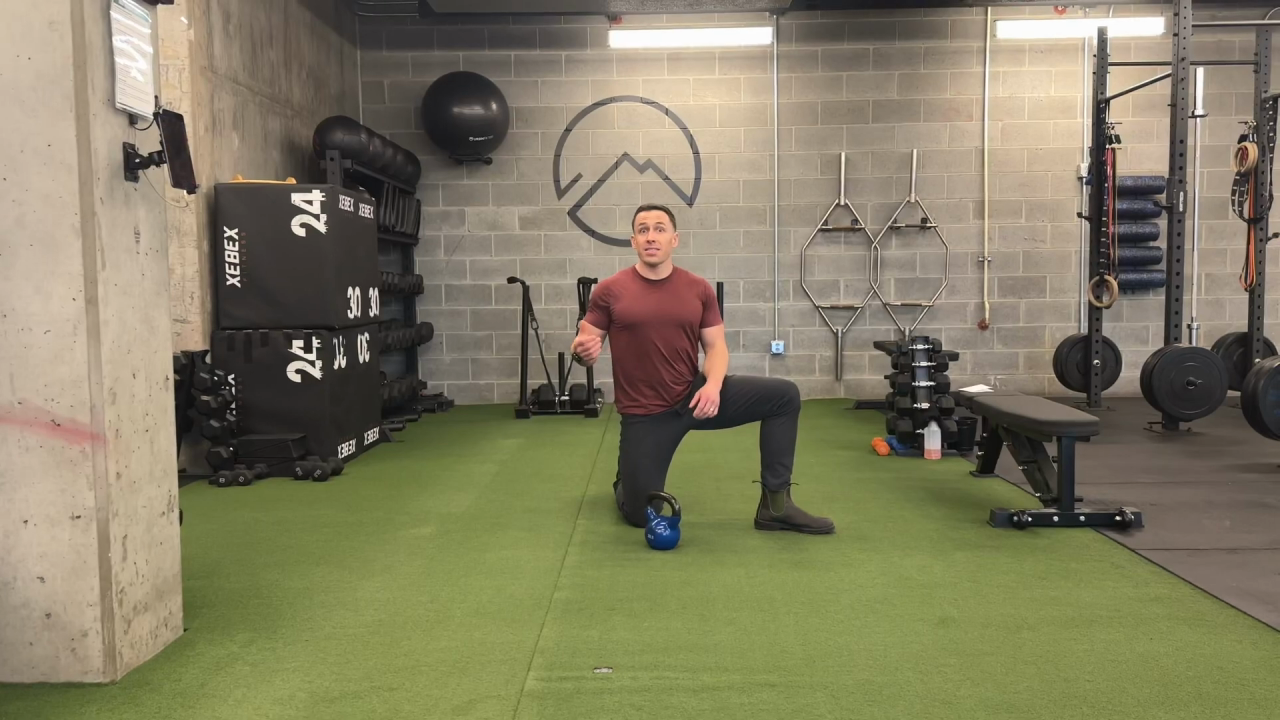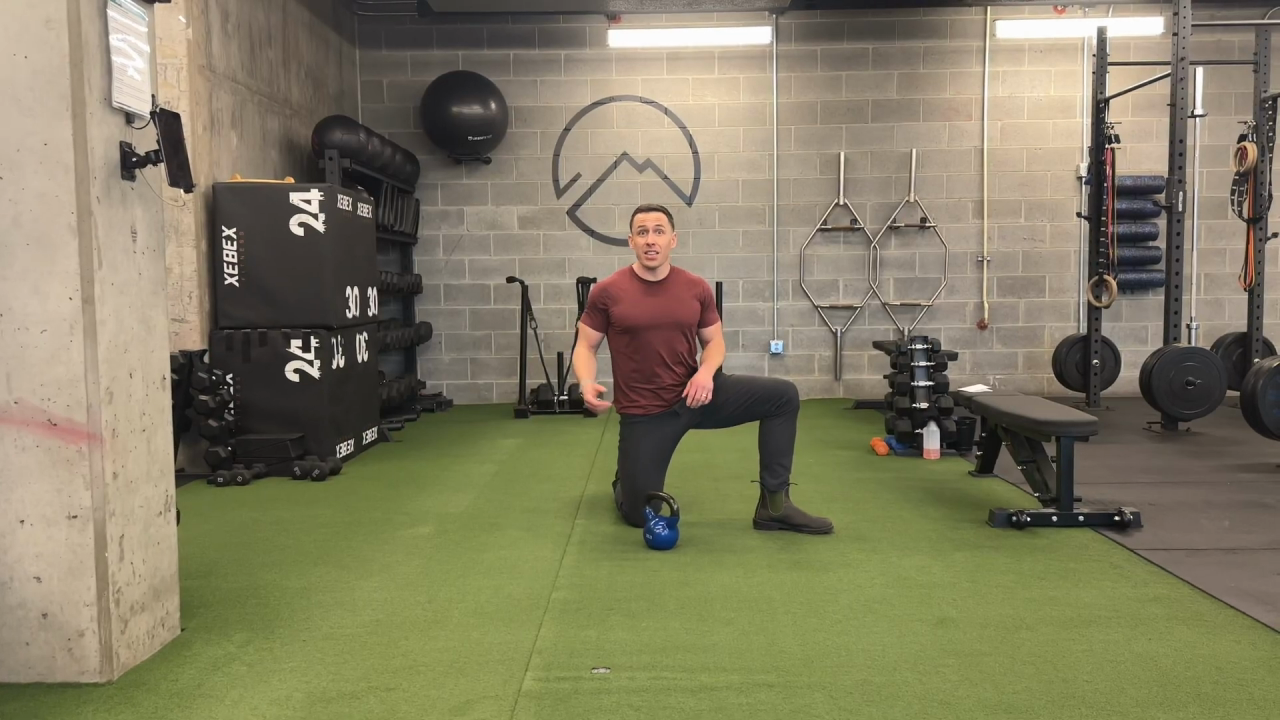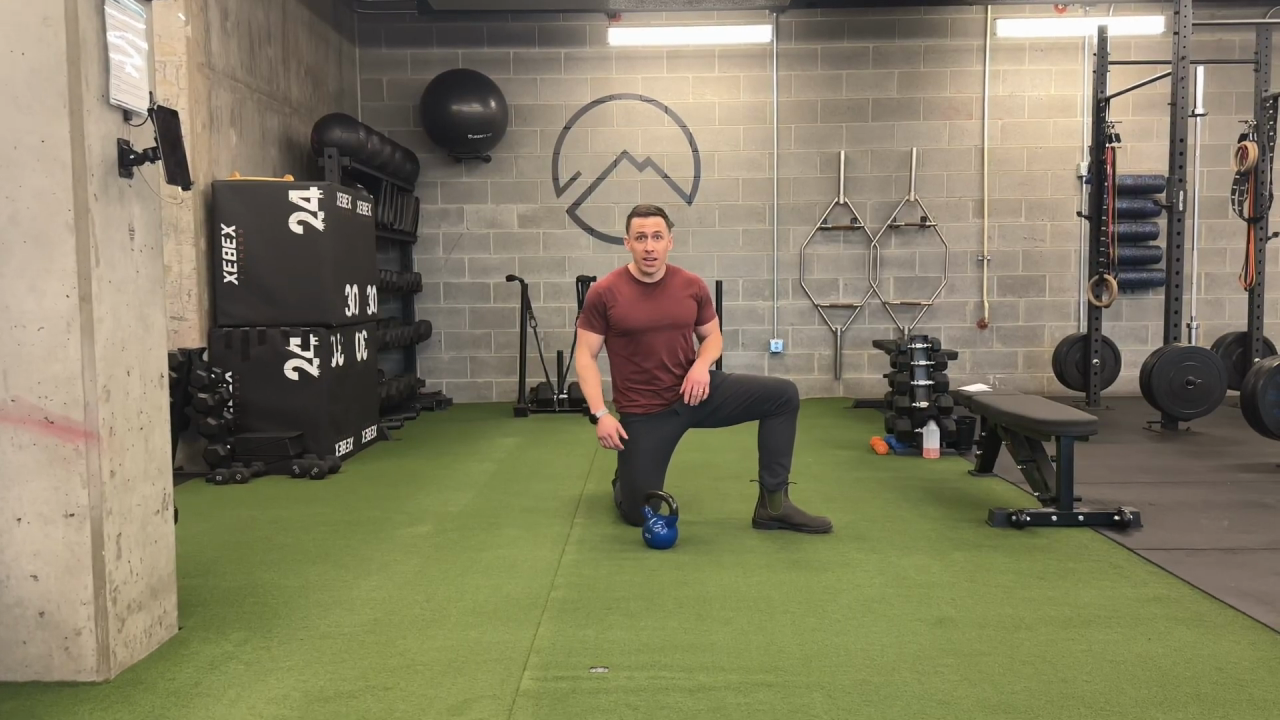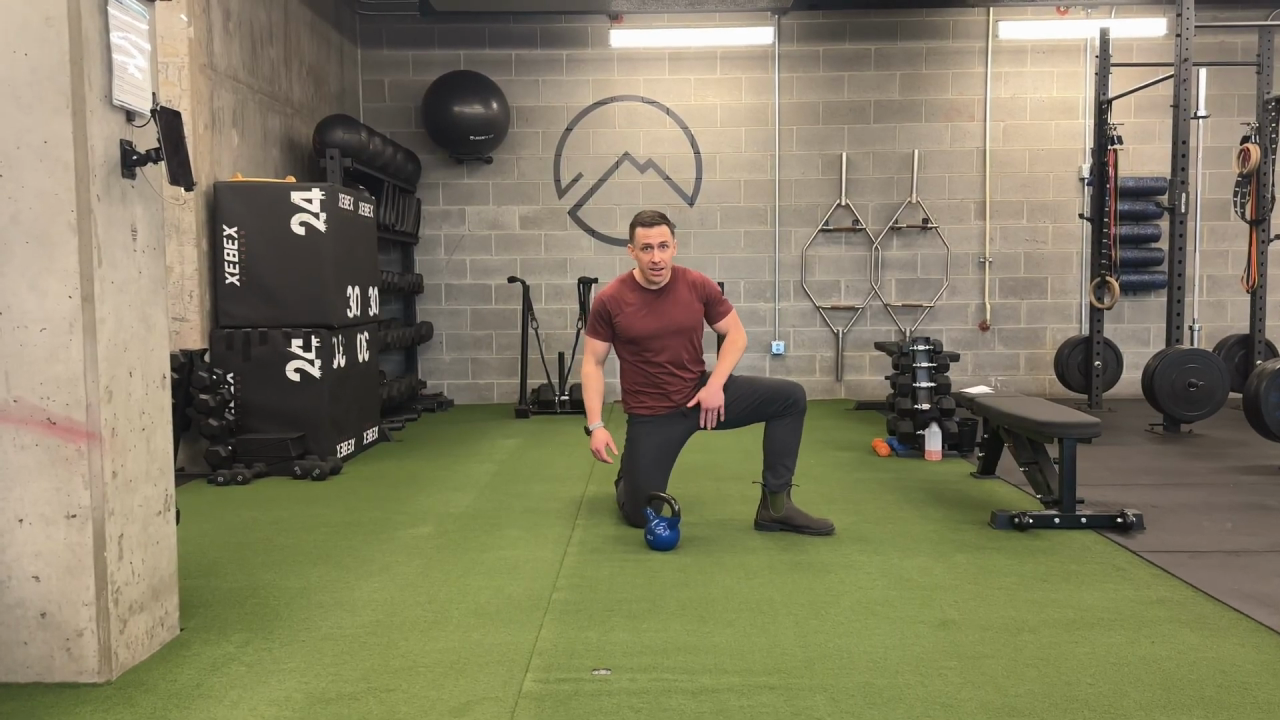
dt=0.5s
person 1, frame 1
left shoulder: (699, 289)
right shoulder: (610, 291)
left elbow: (716, 346)
right elbow: (583, 346)
left wrist: (713, 385)
right wrist: (581, 350)
left hip: (693, 395)
right hip: (644, 413)
left knee: (784, 395)
right knee: (641, 515)
left ankle: (775, 505)
right ankle: (626, 478)
person 1, frame 2
left shoulder: (696, 288)
right shoulder: (608, 292)
left elbow: (715, 341)
right elbow: (585, 347)
left wrist: (706, 372)
right wrist: (586, 384)
left hip: (693, 394)
right hip: (644, 412)
left knee: (783, 395)
right knee: (640, 514)
left ankle: (773, 505)
right ankle: (625, 479)
person 1, frame 3
left shoulder: (692, 286)
right shoulder: (604, 293)
left elbow: (712, 336)
right elbow: (585, 357)
left wrist: (702, 364)
right wrist: (600, 414)
left hip: (692, 393)
right hip: (643, 412)
left knee: (783, 394)
right knee: (639, 513)
left ankle: (773, 503)
right ankle: (625, 476)
person 1, frame 4
left shoulder: (698, 286)
right shoulder: (610, 300)
left elbow: (735, 335)
right elbow: (593, 363)
left wrist: (714, 385)
right wrist: (595, 425)
left hip: (701, 394)
right hip: (651, 414)
left knee: (790, 397)
right knee: (640, 515)
left ankle: (775, 504)
right ankle: (628, 472)
